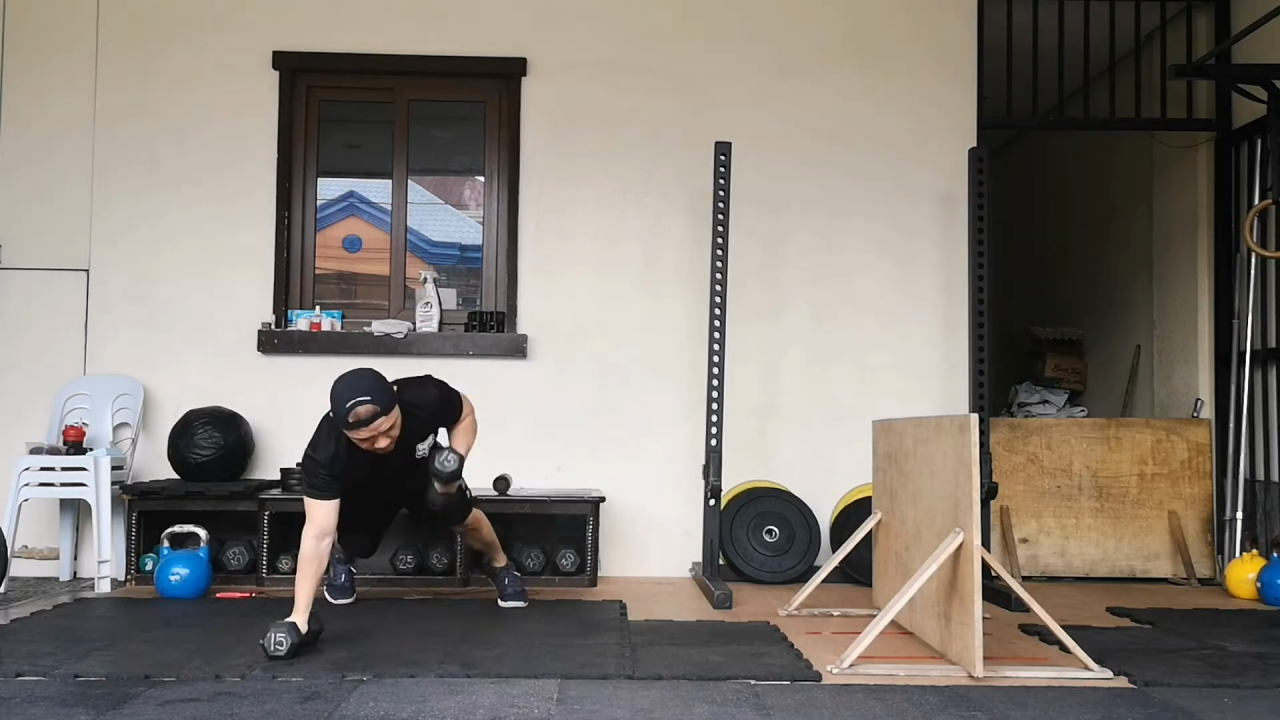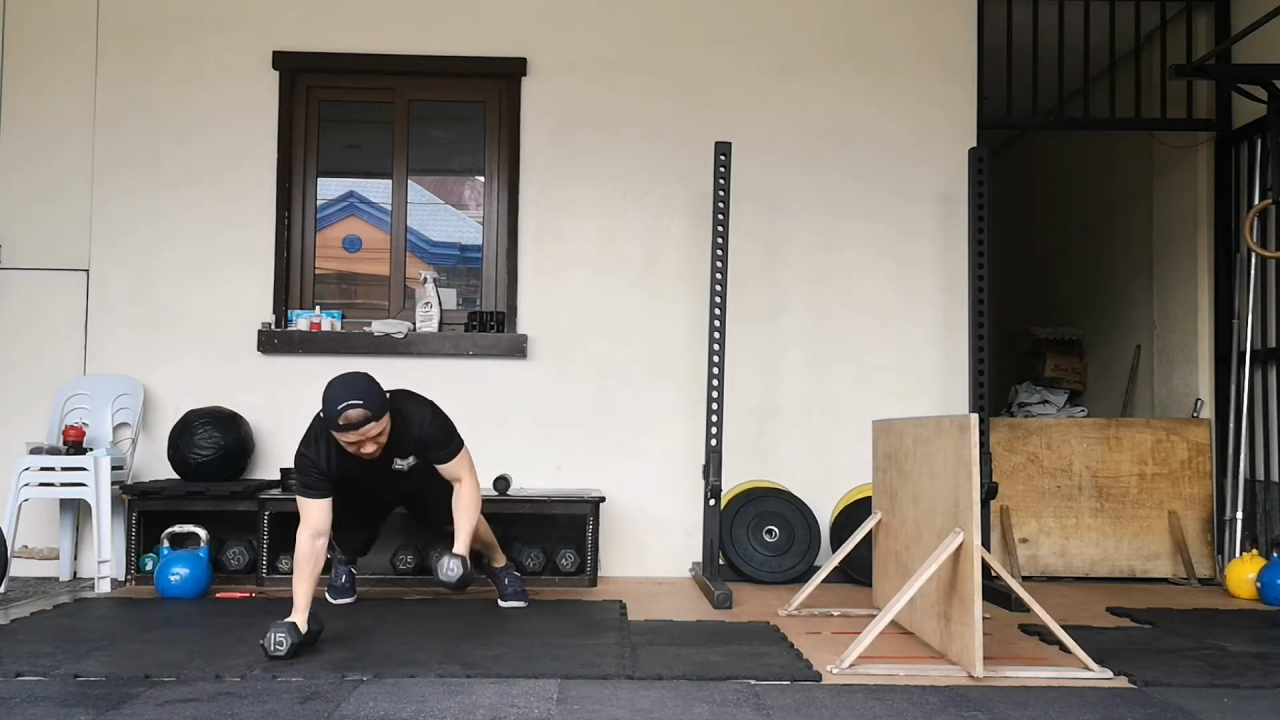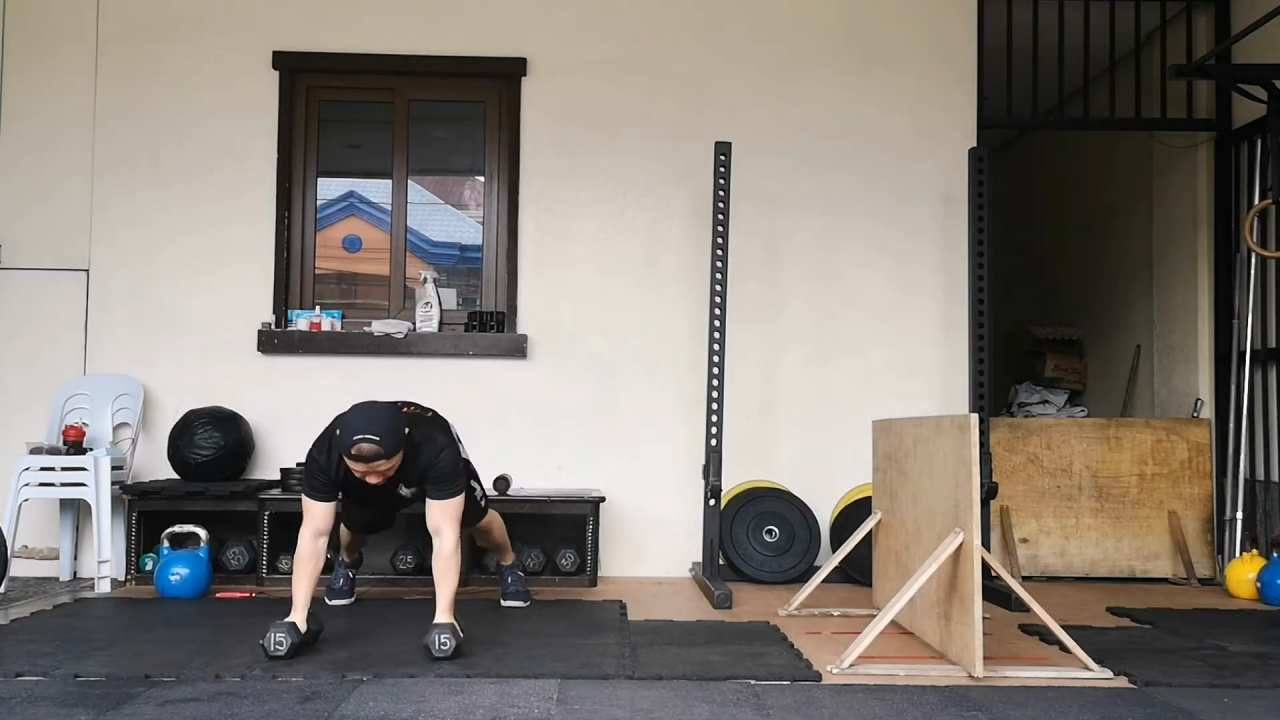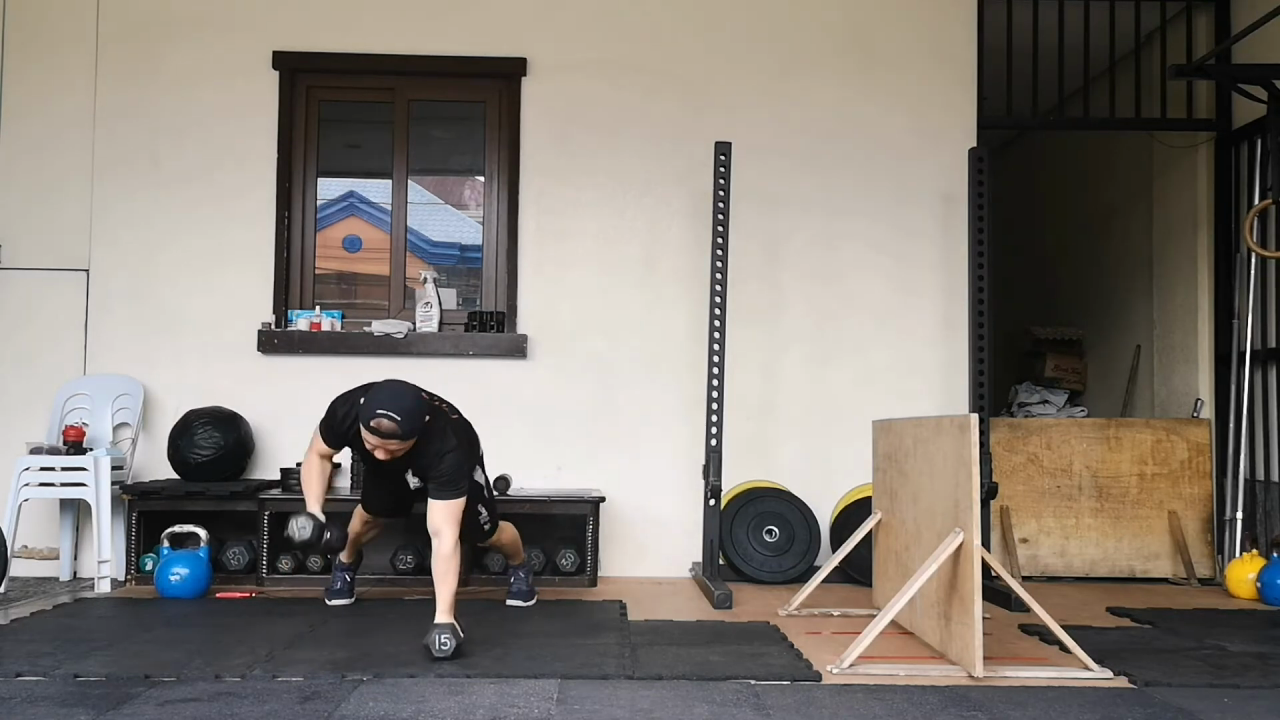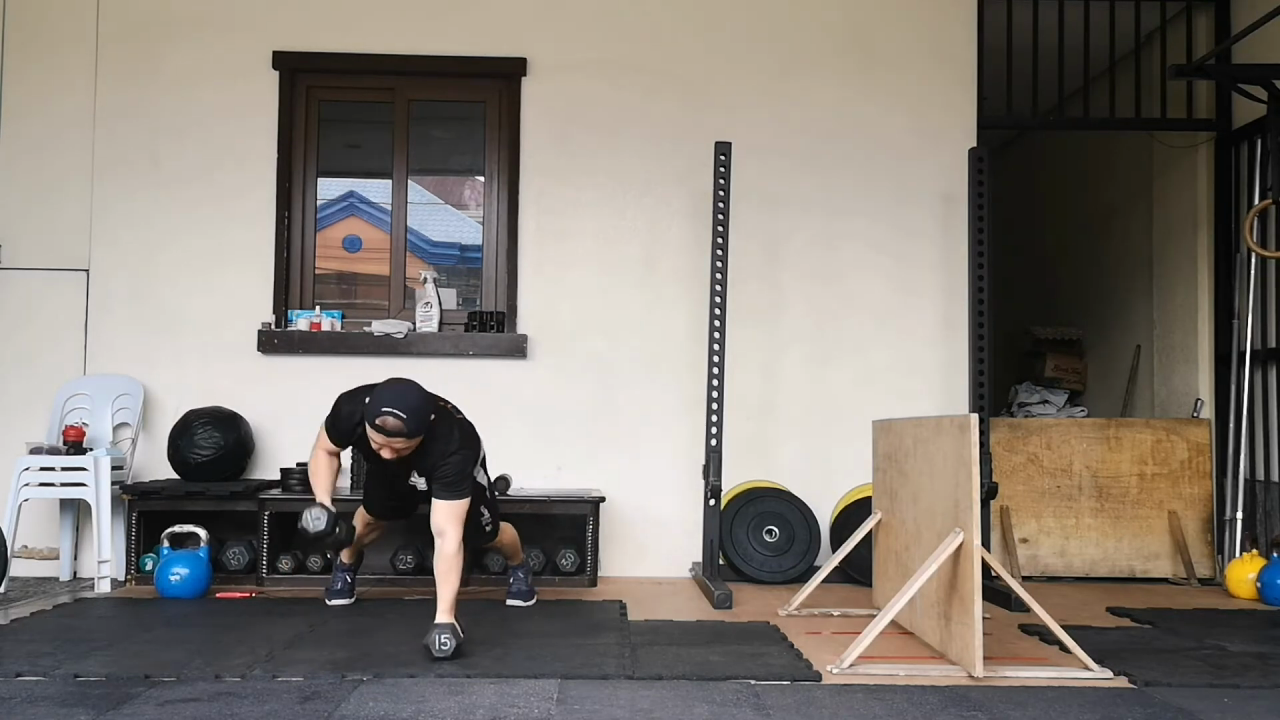
dt=0.4s
person 1, frame 1
left shoulder: (425, 396)
right shoulder: (323, 454)
left elbow: (466, 414)
right elbow: (318, 535)
right wrist: (299, 616)
left hip: (423, 473)
left knee: (465, 519)
left ankle: (499, 566)
right ankle: (341, 559)
person 1, frame 2
left shoulder: (421, 417)
right shoulder: (314, 451)
left elbow: (464, 480)
right elbow: (313, 535)
left wrist: (461, 549)
right wrist: (299, 615)
left hip: (419, 476)
left knee: (464, 515)
left ankle: (499, 565)
right ankle: (344, 561)
person 1, frame 3
left shoulder: (438, 450)
right shoulder: (326, 453)
left elbow: (444, 536)
right elbow: (314, 534)
left wrist: (444, 615)
right wrist: (298, 614)
left hip: (432, 465)
left knee: (477, 518)
left ankle: (509, 566)
right ankle: (347, 562)
person 1, frame 4
left shoulder: (450, 448)
right shoulder: (346, 411)
left elbow: (444, 535)
right elbow: (318, 456)
left wrist: (444, 615)
right wrist: (313, 512)
left hip: (449, 470)
left knee: (485, 533)
left ankle: (518, 566)
right ankle: (346, 563)
person 1, frame 5
left shoulder: (453, 448)
right shoulder: (352, 410)
left elbow: (447, 536)
right elbow: (324, 450)
left wrist: (445, 615)
right wrist: (323, 502)
left hip: (452, 470)
left knee: (484, 535)
left ankle: (518, 566)
right ankle: (346, 564)
